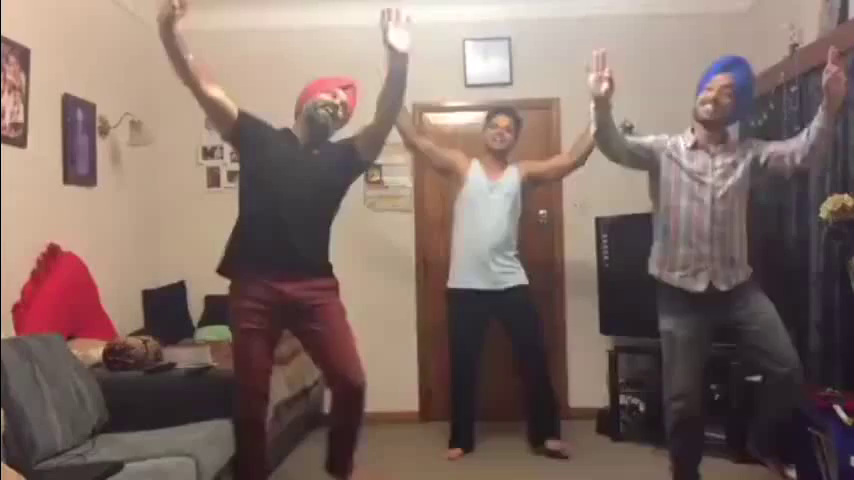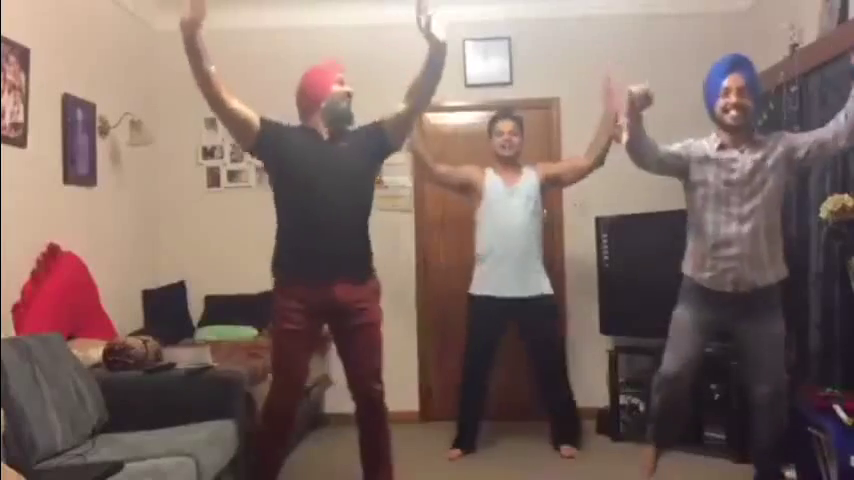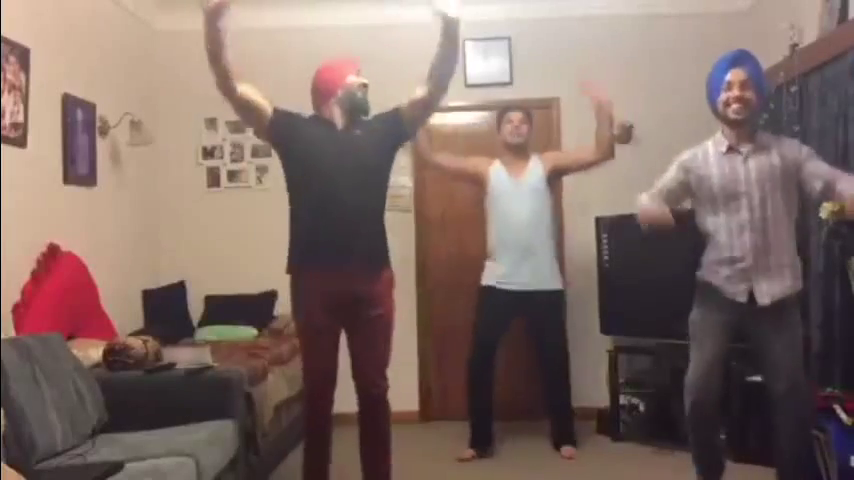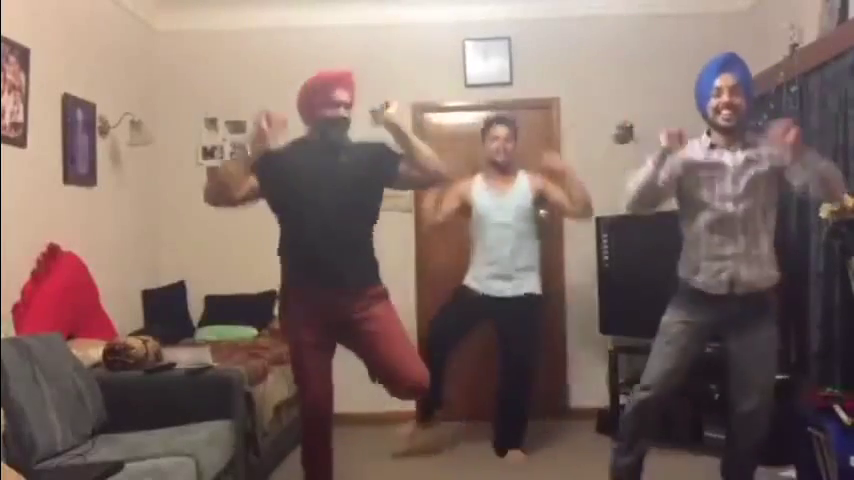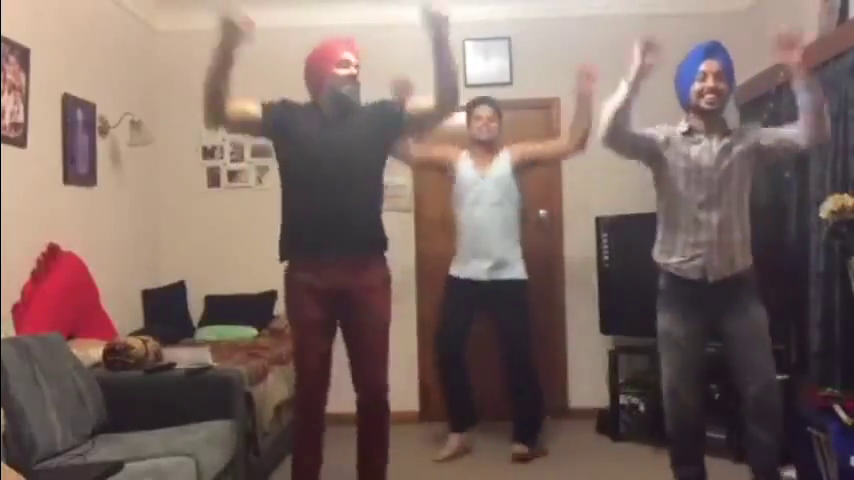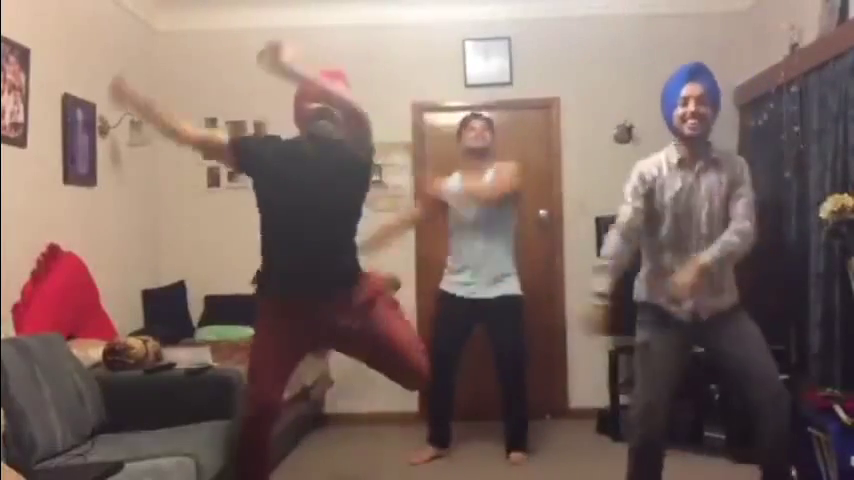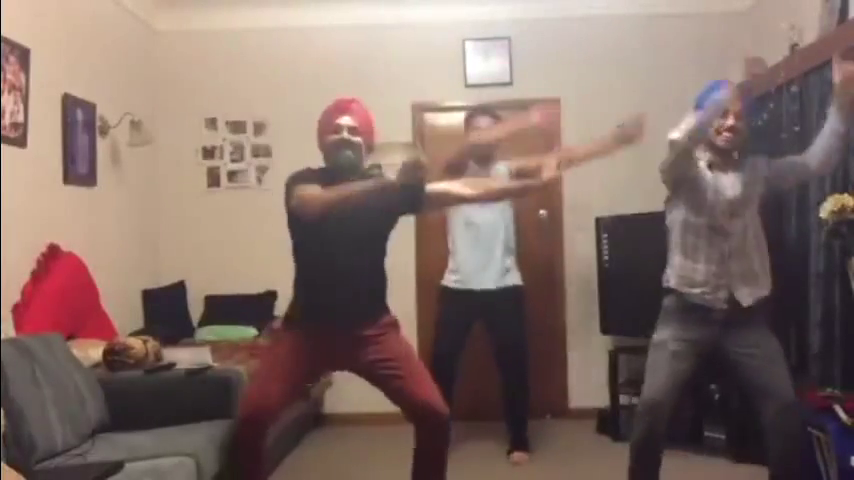
dt=0.5s
person 1, frame 1
left shoulder: (342, 158)
right shoulder: (258, 139)
left elbow: (385, 120)
right elbow: (204, 89)
left wrist: (397, 61)
left hip: (314, 287)
right hip: (254, 287)
left knee: (351, 383)
right knee: (250, 398)
person 1, frame 2
left shoulder: (366, 143)
right shoulder: (282, 142)
left elbow: (414, 104)
right elbow: (222, 102)
left wrist: (436, 51)
right wrist: (192, 39)
left hip: (356, 289)
right hip: (296, 290)
left knee: (370, 395)
right knee: (284, 398)
person 1, frame 3
left shoulder: (382, 131)
right shoulder: (296, 132)
left elbow: (434, 92)
right elbow: (231, 90)
left hip: (372, 280)
right hip: (315, 280)
left knee: (373, 390)
right knee: (317, 392)
person 1, frame 4
left shoulder: (371, 156)
right shoulder: (280, 162)
left elbow: (436, 174)
right elbow: (218, 193)
left wrist: (400, 130)
right wrist: (255, 151)
left hip: (363, 296)
right hip: (304, 301)
left knee: (414, 381)
right knee: (315, 410)
person 1, frame 5
left shoulder: (378, 119)
right shoulder: (290, 120)
left elbow: (445, 105)
right elbow: (216, 112)
left wrist: (439, 39)
right wrist: (227, 48)
left hip: (366, 271)
right hip: (308, 272)
left knee: (373, 389)
right knee: (310, 388)
person 1, frame 6
left shoulder: (352, 155)
right shoulder: (269, 153)
left elbow: (357, 117)
right elbow: (195, 137)
left wrist: (289, 69)
right wrist: (141, 106)
left hip: (346, 301)
right hip: (284, 307)
left knee: (417, 373)
right knee: (260, 410)
person 1, frame 7
left shoulder: (390, 192)
right shoulder: (305, 184)
left elbow: (466, 191)
right elbow: (315, 206)
left wrist: (534, 182)
right wrist: (391, 183)
left hip: (371, 328)
right hip: (307, 328)
left knee: (434, 416)
right knee: (251, 417)
person 2, frame 1
left shoulder: (748, 154)
right shoulder: (663, 150)
left elbow: (802, 152)
right elbow: (616, 149)
left wrist: (830, 105)
right wrist: (602, 105)
left hip: (738, 287)
right hip: (681, 290)
left knee: (787, 371)
right knee: (683, 398)
left ankle: (762, 441)
person 2, frame 2
left shoulder: (782, 149)
right shoulder: (692, 154)
right elbow: (647, 157)
right wrist: (634, 119)
left hip: (760, 292)
right hip: (702, 288)
left knee: (770, 394)
right knee: (672, 376)
right ankle: (660, 437)
person 2, frame 3
left shoulder: (788, 153)
right shoulder: (695, 161)
right elbow: (654, 201)
right wrist: (649, 208)
left hip: (777, 295)
right hip: (718, 293)
left knee: (791, 399)
right knee: (700, 392)
person 2, frame 4
left shoulder: (772, 153)
right shoulder: (683, 158)
left elbow: (833, 189)
right elbow: (634, 202)
left wrist: (800, 154)
right wrist: (660, 160)
left hip: (753, 300)
right hip: (696, 295)
left knee: (753, 409)
right knee: (652, 389)
person 2, frame 5
left shoulder: (748, 143)
right shoulder: (663, 142)
left elbow: (811, 134)
right elbow: (612, 135)
left wrist: (800, 74)
right wrist: (635, 78)
left hip: (736, 285)
right hip: (680, 285)
left knee: (761, 392)
right knee: (681, 397)
person 2, frame 6
left shoulder: (734, 168)
right shoulder: (649, 171)
left elbow: (743, 231)
right elbow: (624, 232)
left wrist: (699, 266)
right wrist: (601, 292)
left hip: (722, 305)
right hip: (662, 309)
left knee: (772, 397)
right knee: (649, 412)
person 2, frame 7
left shoulder: (757, 172)
right shoulder: (683, 174)
left elbow: (817, 162)
right elbow: (678, 145)
right wrist: (728, 94)
left hip: (746, 309)
right hip: (688, 308)
left knee: (782, 406)
right knee: (654, 406)
person 3, frame 1
left shoulder: (523, 172)
right shoulder: (460, 166)
left elbow: (573, 159)
right elbow: (415, 140)
left hip: (510, 282)
right hip: (465, 283)
left knee: (534, 356)
right knee: (463, 363)
left ankle: (545, 434)
right ankle: (461, 438)
person 3, frame 2
left shoulder: (540, 175)
right shoulder: (476, 178)
left elbow: (591, 161)
right elbow: (432, 170)
left wrist: (610, 116)
right wrist: (414, 130)
left hip: (535, 292)
right hip: (487, 292)
left knee: (552, 367)
right knee: (474, 368)
left ankle: (565, 435)
right ankle: (464, 439)
person 3, frame 3
left shoulder: (548, 163)
right shoulder: (483, 168)
left elbow: (602, 154)
right elbow: (433, 160)
left wrist: (604, 113)
left hip: (544, 285)
right hip: (497, 284)
left knee: (555, 362)
right knee: (479, 360)
left ankle: (564, 436)
right ankle: (480, 439)
person 3, frame 4
left shoulder: (533, 183)
right shoulder: (467, 187)
left elbow: (581, 209)
right elbow: (432, 219)
left wrist: (565, 172)
left hip: (522, 291)
right hip: (478, 286)
left knee: (518, 368)
right knee: (435, 341)
left ankle: (510, 441)
right ankle: (426, 421)
person 3, frame 5
left shoulder: (515, 156)
right shoulder: (453, 159)
left elbow: (571, 144)
right elbow: (404, 151)
left wrist: (585, 98)
left hip: (509, 276)
right hip: (464, 275)
left knee: (518, 357)
right knee: (447, 350)
left ankle: (525, 435)
right ankle: (460, 430)
person 3, frame 6
left shoulder: (507, 172)
right shoulder: (446, 183)
left elbow: (491, 193)
right elbow: (411, 217)
left wrist: (448, 194)
right wrist: (368, 245)
left hip: (502, 291)
right hip: (456, 291)
left knee: (512, 367)
right knee: (440, 365)
left ankle: (517, 441)
right ankle: (438, 440)
person 3, frame 7
left shoulder: (510, 169)
right shoulder: (456, 170)
left elbow: (564, 157)
right elbow: (464, 151)
left wrist: (618, 138)
left hip: (504, 285)
right hip: (458, 285)
left knee: (514, 369)
right knee: (442, 364)
left ankle: (518, 441)
